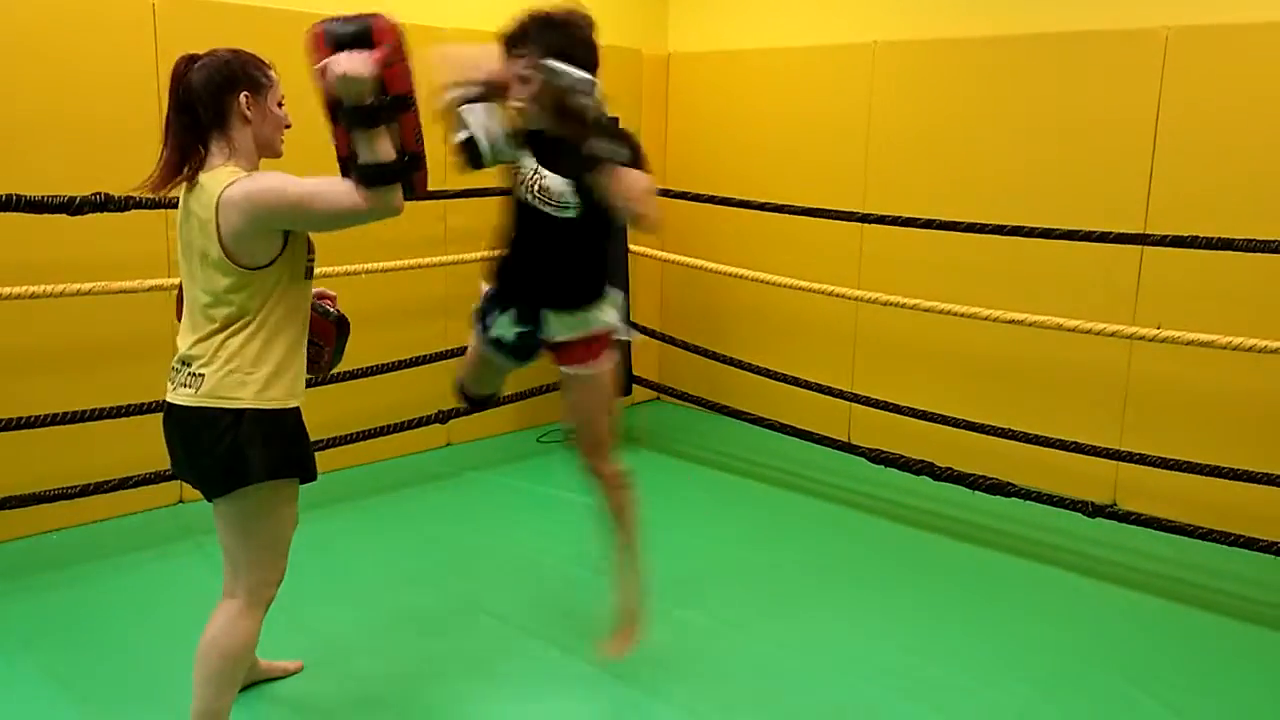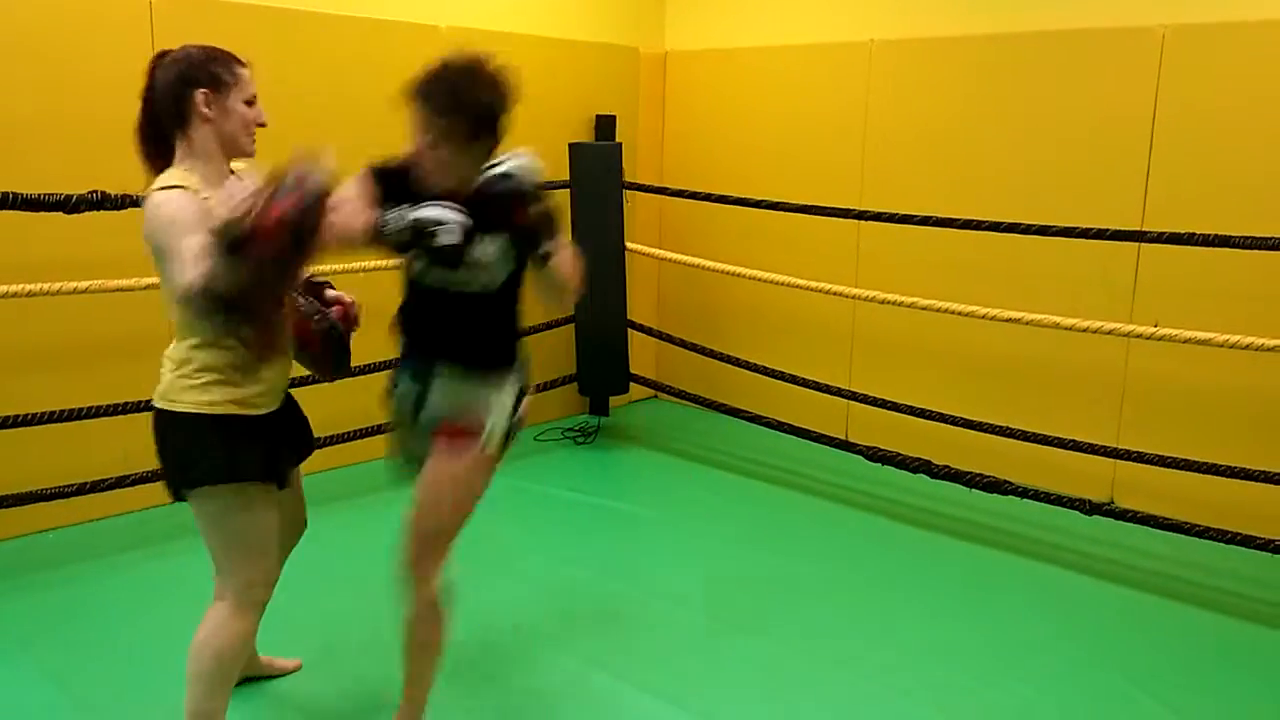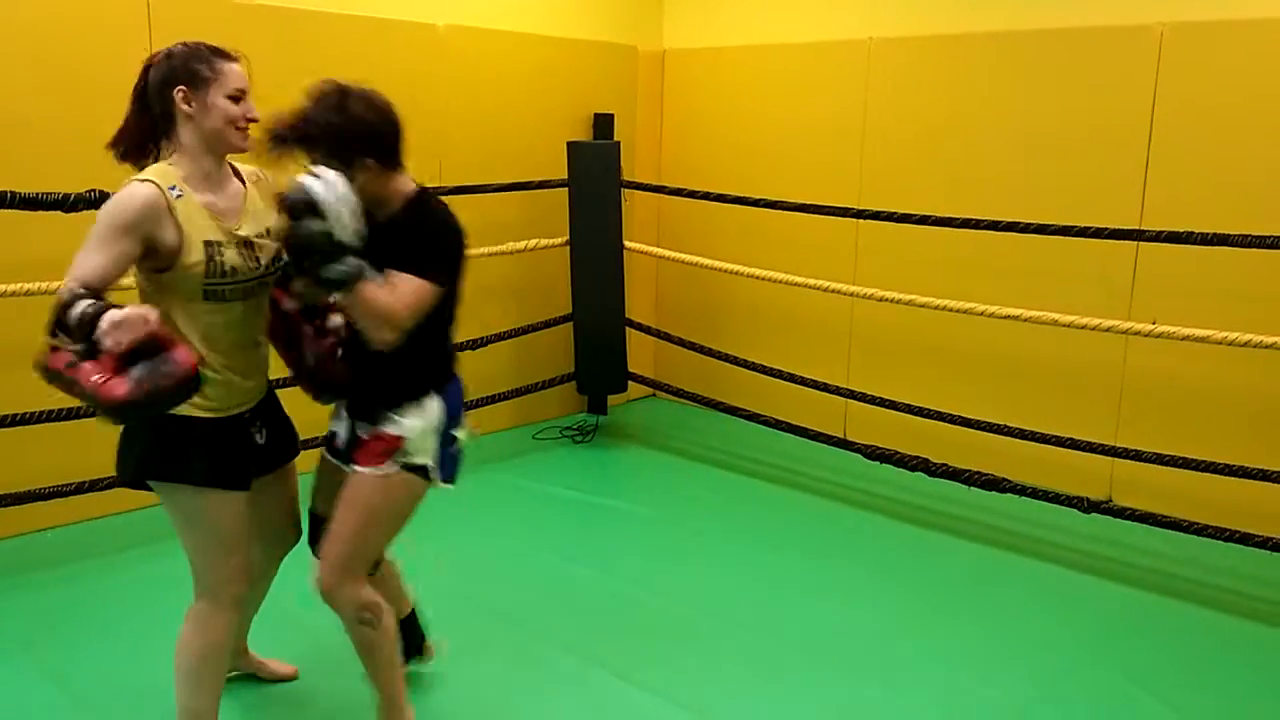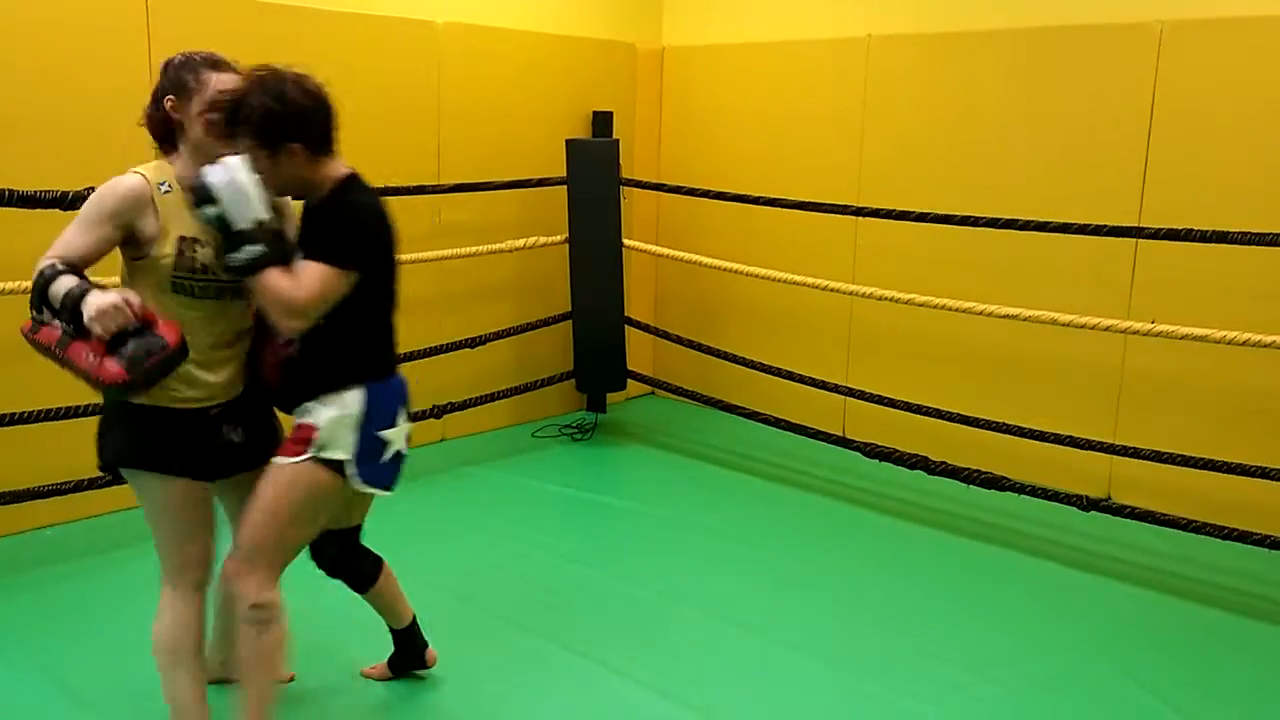
dt=0.2s
person 1, frame 1
left shoulder: (203, 186)
right shoulder: (255, 195)
right elbow: (382, 201)
left wrist: (296, 294)
right wrist: (360, 104)
left hip: (209, 404)
right hip: (240, 413)
left knee: (260, 551)
right knee: (253, 582)
left ankle: (240, 661)
person 1, frame 2
left shoulder: (238, 182)
right shoulder: (173, 204)
right elbow: (205, 313)
left wrist: (316, 299)
right wrist: (230, 243)
left hip: (257, 404)
right hip: (214, 416)
left knee: (282, 530)
right knee: (243, 584)
left ankle: (239, 656)
person 1, frame 3
left shoulder: (257, 183)
right shoulder: (146, 200)
right elbow: (71, 301)
right wrist: (109, 319)
left hip: (251, 404)
right hip: (185, 419)
left knee: (278, 536)
right knee: (224, 583)
left ankle: (229, 653)
person 1, frame 4
right shoulder: (134, 193)
right elbow: (50, 273)
right wrist: (91, 300)
left hip: (235, 401)
right hip: (158, 411)
right knee: (188, 577)
left ankle: (222, 658)
person 2, frame 1
left shoulder: (606, 142)
right shoulder: (521, 116)
left elbow: (641, 214)
right elbow: (466, 65)
left wrist: (589, 135)
right wrist: (468, 112)
left hip: (579, 310)
right hip: (517, 294)
left knee: (596, 460)
right knee: (473, 390)
left ankle: (629, 581)
person 2, frame 2
left shoulder: (510, 193)
right shoulder: (402, 181)
left elbow: (567, 292)
right elbow: (334, 229)
left wrist: (530, 221)
right wrist: (394, 227)
left hip: (480, 387)
right hip: (421, 371)
left knee: (418, 566)
right knee: (415, 466)
person 2, frame 3
left shoulder: (431, 229)
right shoulder: (338, 213)
left elbow: (384, 327)
left wrist: (331, 246)
left hip: (411, 416)
right hip: (364, 402)
left knee: (339, 579)
right knee: (328, 532)
right ankle: (410, 636)
person 2, frame 4
left shoulder: (352, 216)
right shoulder: (326, 201)
left elbow: (293, 312)
left wrist: (242, 231)
left hip: (351, 411)
right hip: (343, 403)
left knee: (247, 572)
right knee: (334, 545)
right ankle: (413, 648)
